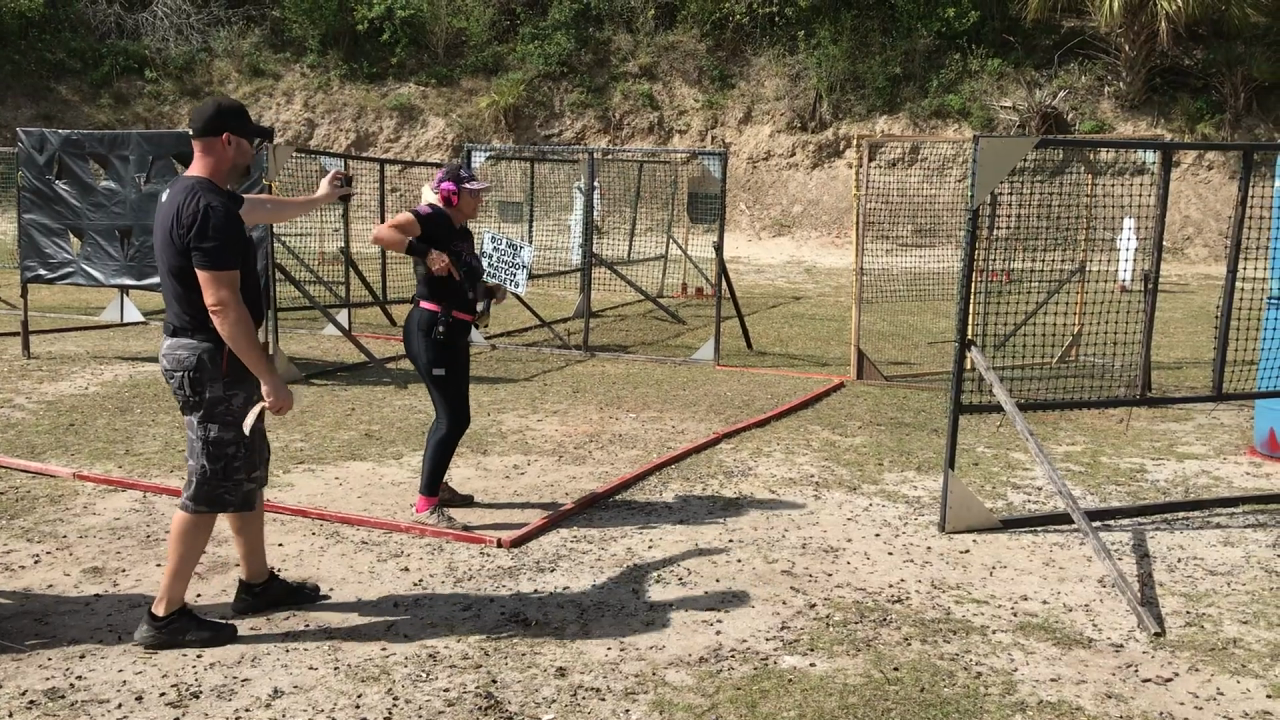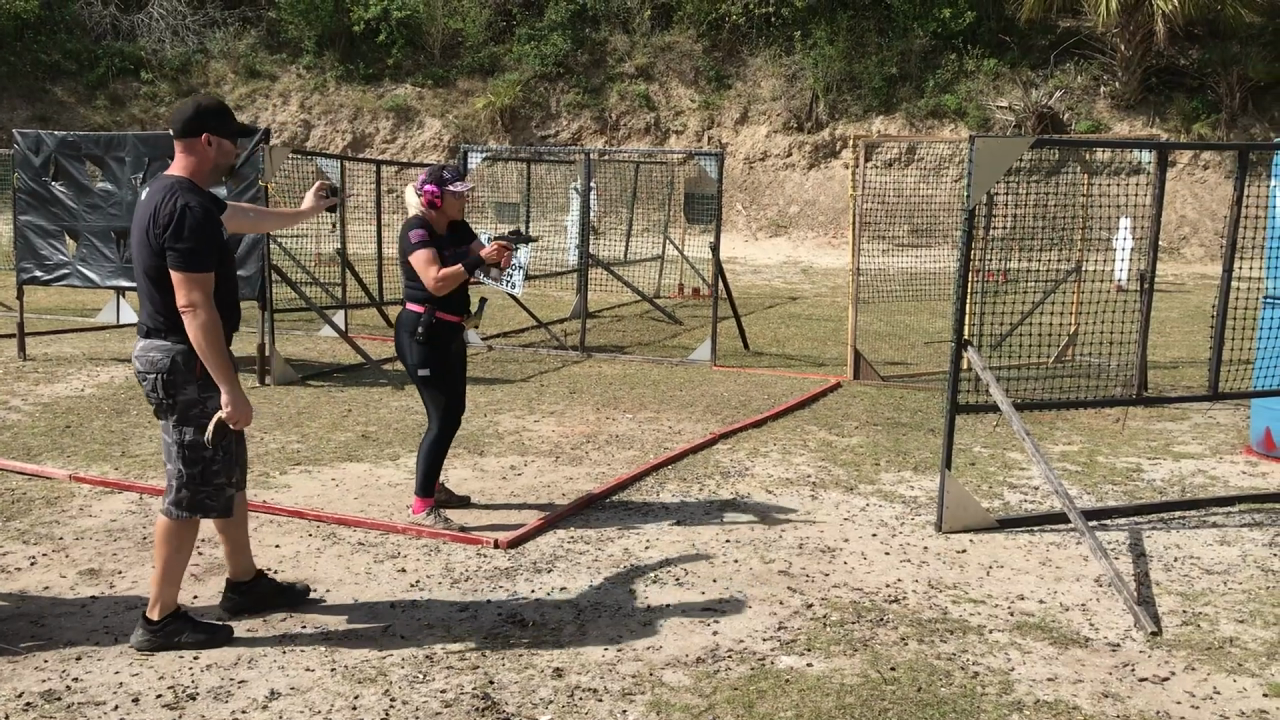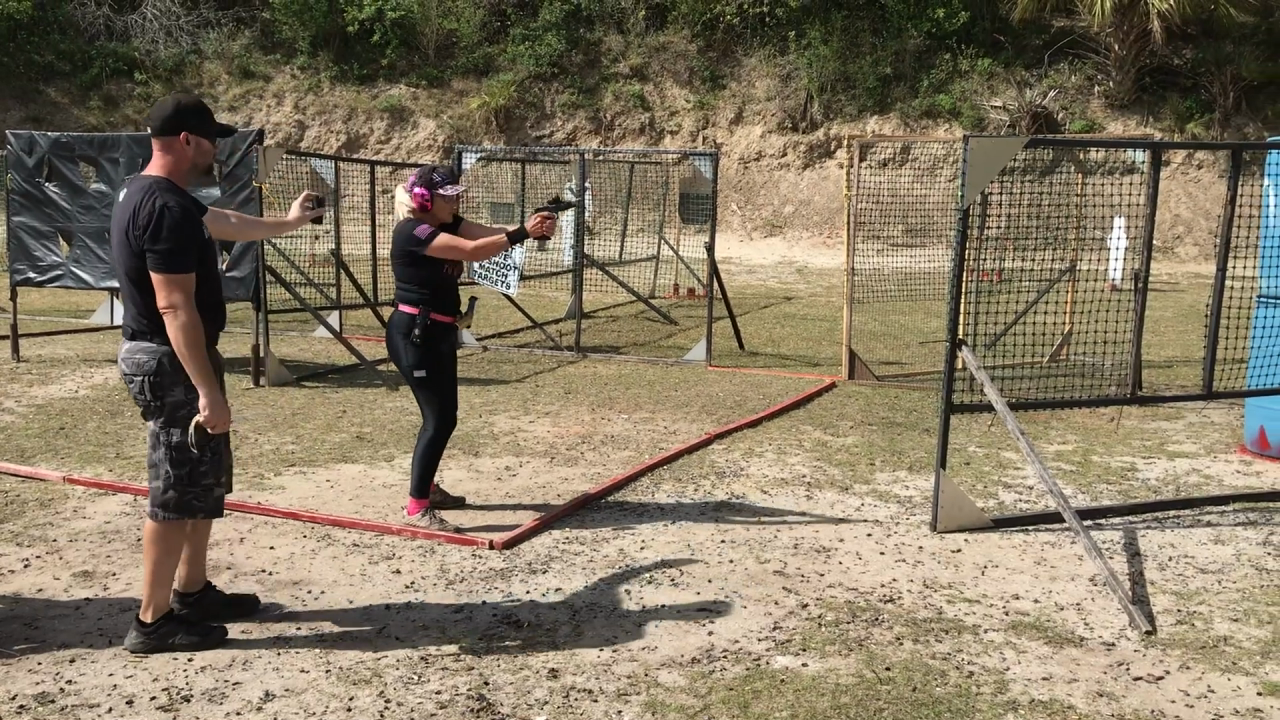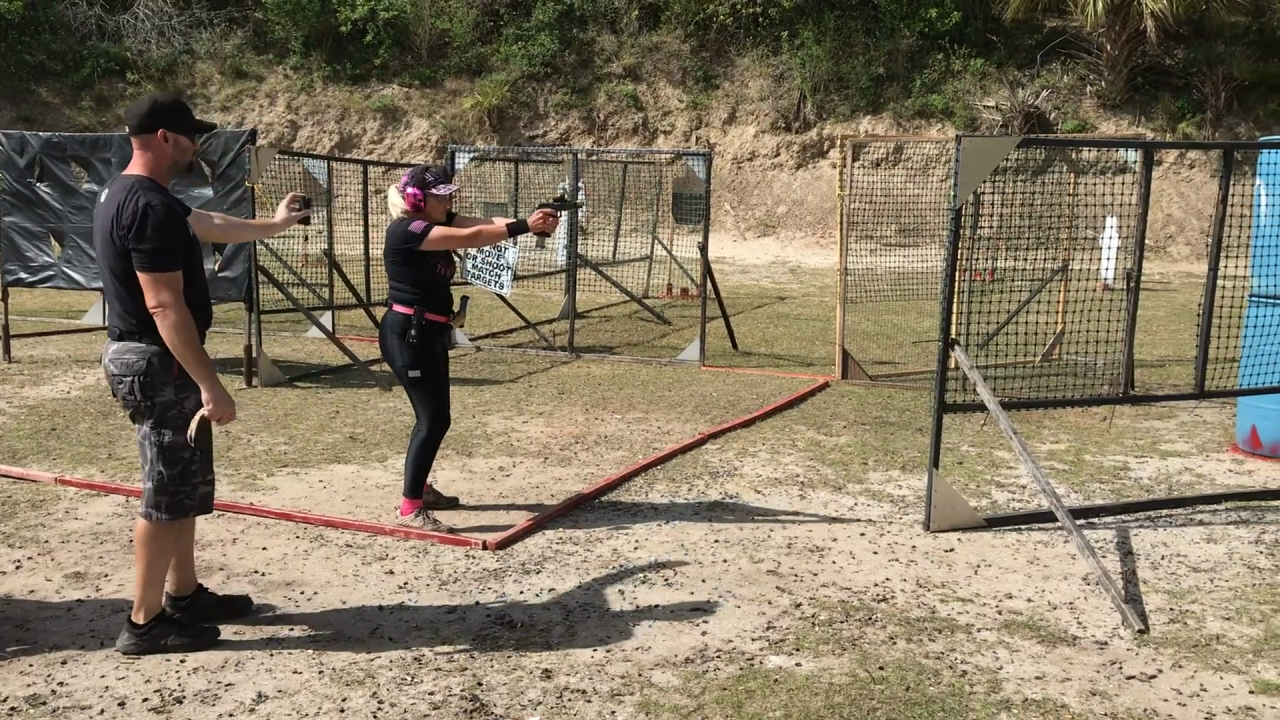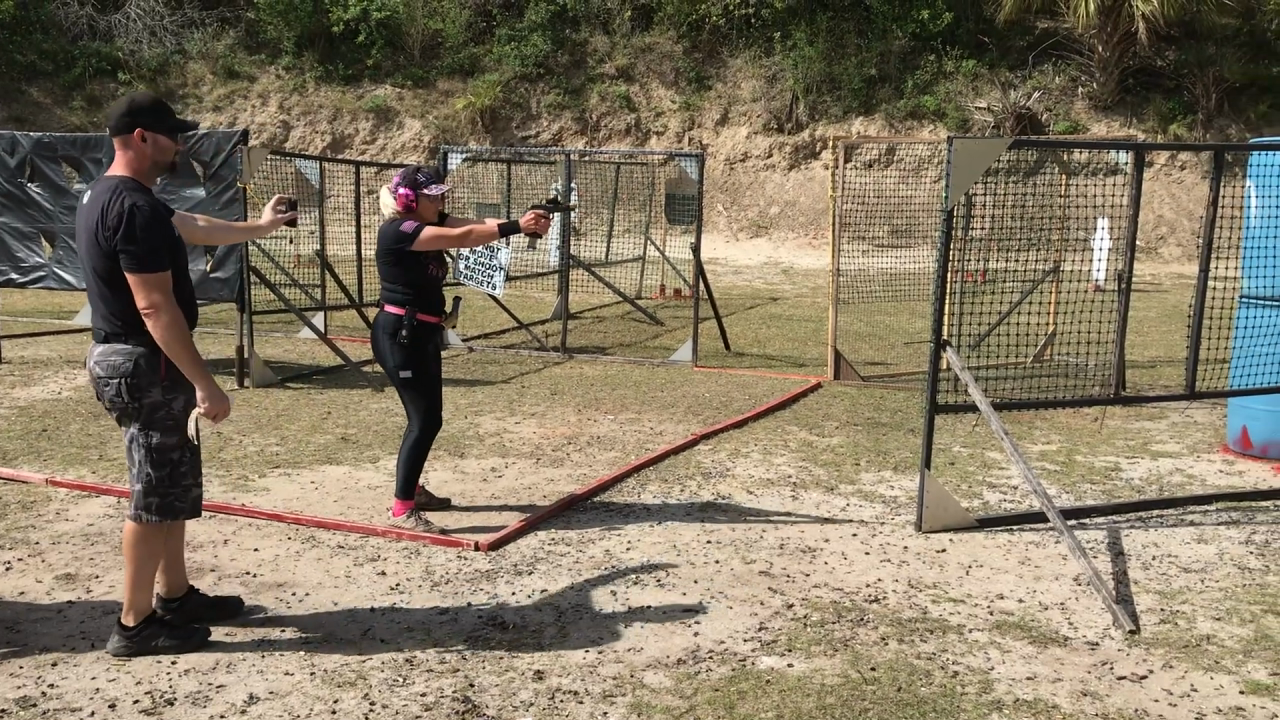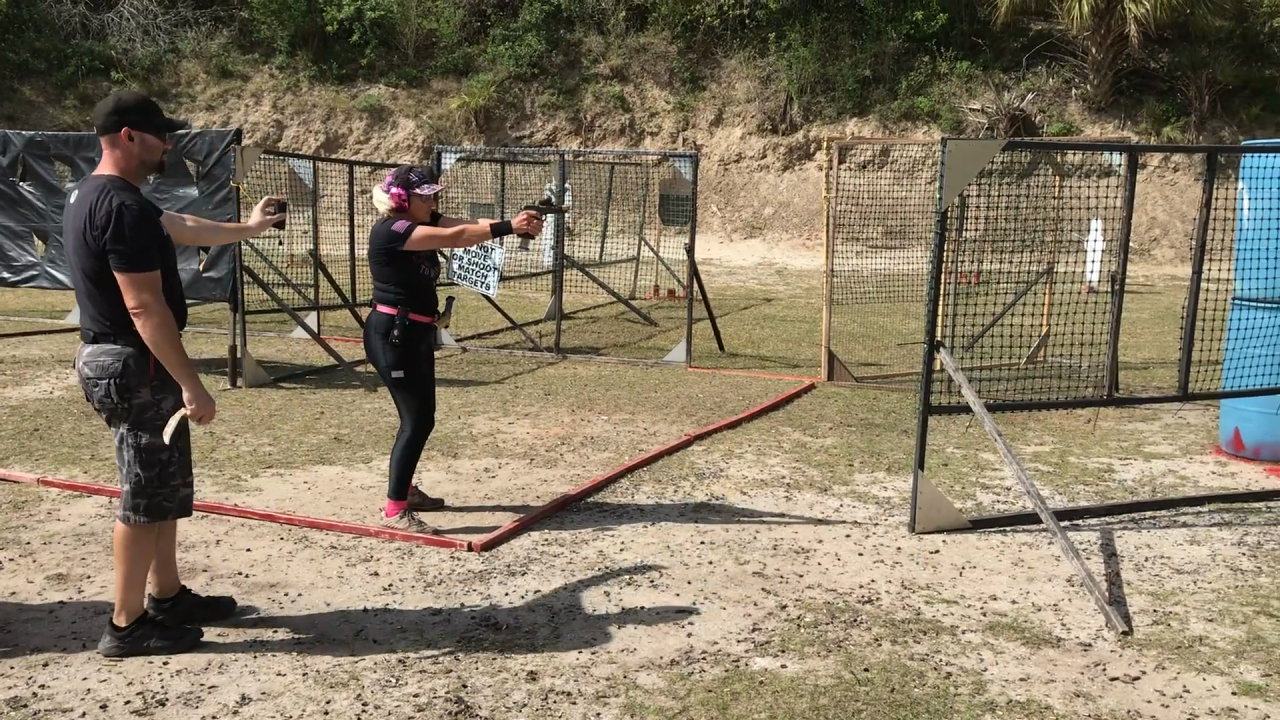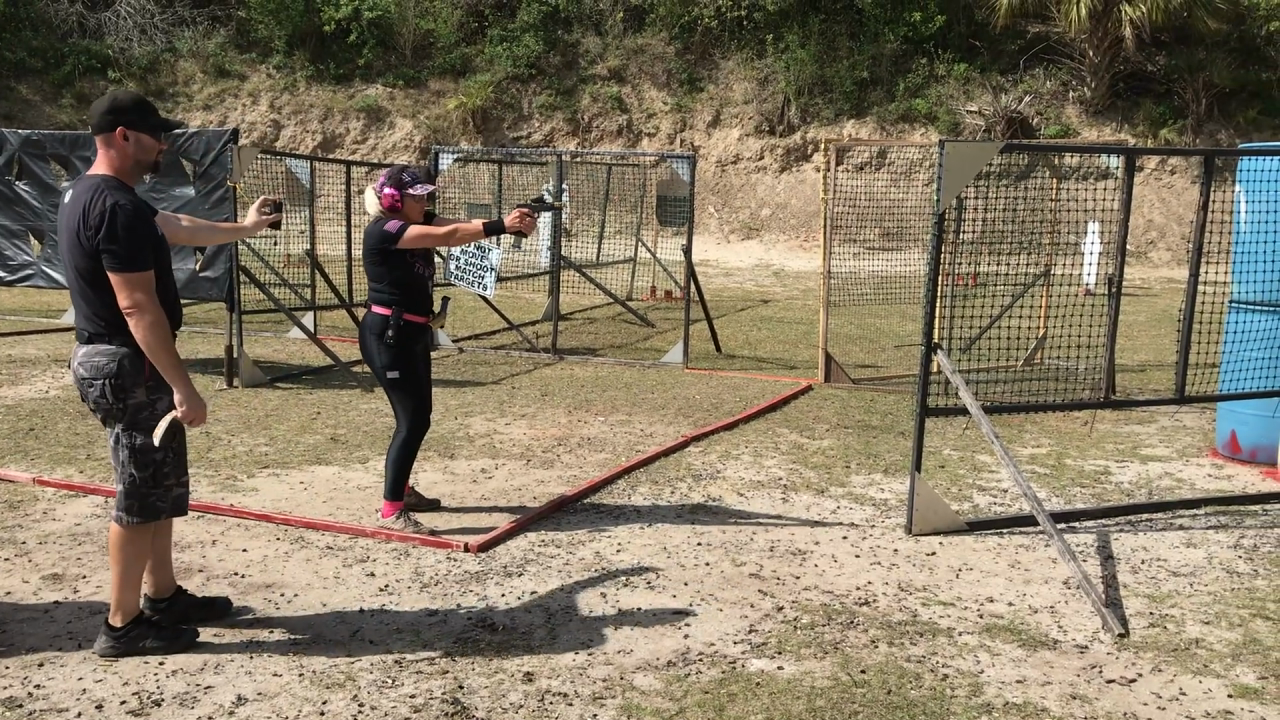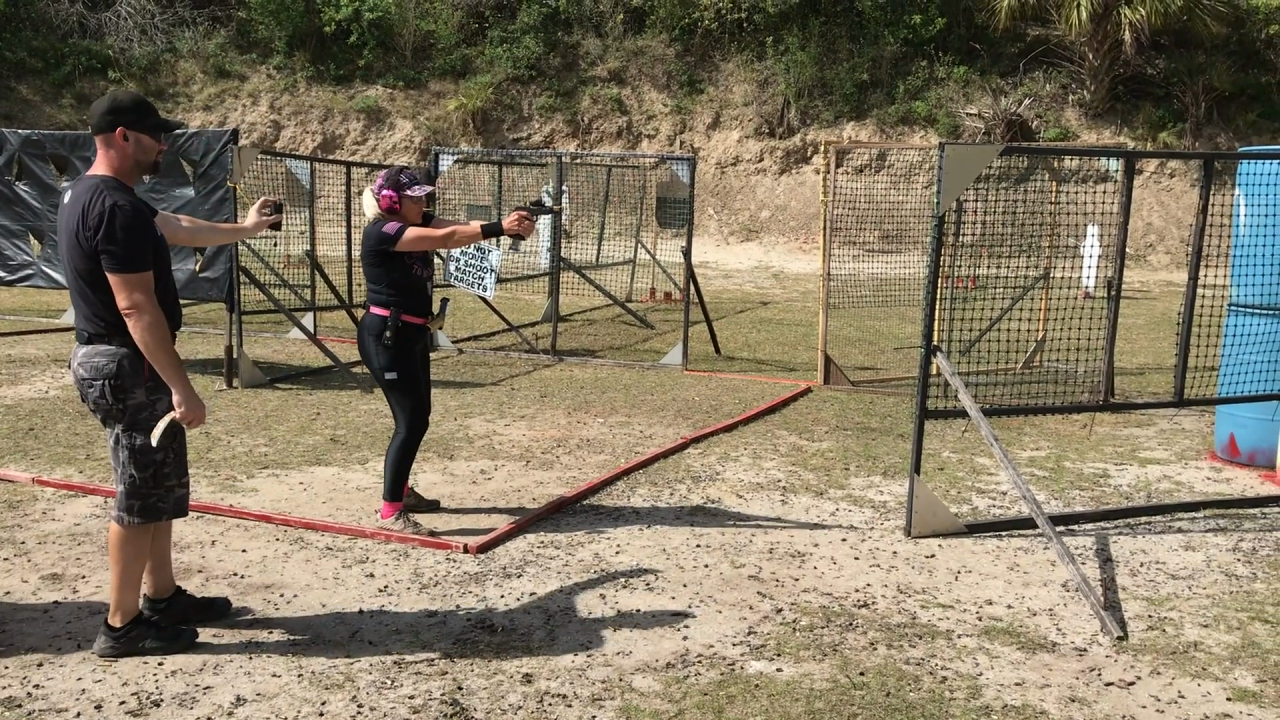
dt=0.2s
person 1, frame 1
left shoulder: (185, 192)
right shoulder: (209, 209)
left elbow: (255, 209)
right elbow: (224, 305)
left wrist: (318, 199)
right wrist: (269, 377)
left hip: (194, 353)
right hip: (211, 361)
left knee: (244, 471)
right knee: (211, 487)
left ankle: (257, 582)
right ankle: (164, 615)
person 1, frame 2
left shoulder: (168, 191)
right shoulder: (187, 208)
left elbow: (239, 217)
right elbow: (195, 308)
left wrist: (301, 212)
right wrist: (230, 387)
left hip: (178, 357)
right hip: (185, 363)
left knee: (225, 473)
right knee: (194, 489)
left ankle: (244, 582)
right ankle: (160, 619)
person 1, frame 3
left shoulder: (146, 192)
right shoulder: (167, 209)
left elbow: (222, 223)
right elbow: (176, 310)
left wrist: (288, 223)
right wrist: (209, 391)
left hip: (163, 359)
right hip: (171, 364)
left knee: (204, 479)
right knee: (179, 491)
left ankle: (192, 592)
right ankle: (153, 620)
person 1, frame 4
left shoulder: (128, 191)
right shoulder: (150, 207)
left elbow: (206, 224)
right elbow: (166, 308)
left wrist: (273, 224)
right wrist: (209, 385)
left hip: (147, 358)
right hip: (160, 364)
left knee: (184, 483)
right knee: (169, 492)
left ankle: (183, 596)
right ankle: (145, 622)
person 1, frame 5
left shoulder: (108, 193)
right shoulder: (135, 207)
left elbow: (190, 227)
right elbow: (157, 308)
left wrist: (258, 227)
right wrist: (204, 383)
left hip: (130, 359)
right hip: (146, 366)
left knee: (170, 486)
right knee: (157, 494)
left ankle: (175, 596)
right ankle: (135, 624)
person 1, frame 6
left shoulder: (95, 193)
right shoulder: (123, 207)
left elbow: (179, 227)
right elbow: (146, 308)
left wrist: (246, 228)
right wrist: (191, 384)
left hip: (119, 359)
right hip: (134, 366)
left knee: (163, 486)
right knee: (147, 494)
left ankle: (167, 597)
right ankle: (127, 624)
person 1, frame 7
left shoulder: (90, 192)
right shoulder: (117, 206)
left elbow: (175, 227)
right elbow: (138, 308)
left wrist: (242, 228)
right wrist: (182, 386)
left hip: (116, 360)
right hip: (129, 367)
left knee: (160, 487)
right knee: (141, 496)
left ankle: (163, 598)
right ankle: (123, 625)
person 1, frame 8
left shoulder: (90, 193)
right shoulder: (116, 207)
left elbow: (175, 227)
right elbow: (137, 308)
left wrist: (243, 229)
right wrist: (181, 388)
left hip: (116, 361)
right hip: (129, 368)
left knee: (159, 488)
right knee: (141, 496)
left ankle: (163, 598)
right ankle: (122, 625)
person 2, frame 1
left shoulder: (462, 232)
right shoulder: (432, 218)
right elbow: (379, 233)
left wrist: (487, 291)
right wrist: (424, 252)
left hip: (455, 332)
right hip: (433, 330)
left knee: (452, 414)
right knee: (454, 418)
left ankle: (435, 486)
right ankle: (425, 505)
person 2, frame 2
left shoulder: (458, 228)
right shoulder: (417, 230)
left elbow: (482, 257)
right elbow: (436, 283)
left wrist: (497, 257)
right wrist: (479, 260)
left hip: (450, 333)
right hip: (422, 333)
left knee: (451, 413)
right knee: (443, 419)
left ankle: (432, 487)
right ankle: (421, 506)
person 2, frame 3
left shoulder: (447, 224)
right shoulder: (413, 231)
left elbow: (489, 234)
right elbow: (473, 249)
left wrist: (528, 229)
right wrist: (521, 232)
left hip: (440, 333)
right hip: (414, 335)
left knee: (443, 415)
right knee: (439, 419)
left ankle: (427, 488)
right ankle: (416, 508)
person 2, frame 4
left shoulder: (438, 223)
right shoulder: (406, 230)
left elbow: (485, 223)
right elbow: (470, 238)
left wrist: (530, 222)
right wrist: (524, 226)
left hip: (430, 332)
right hip: (407, 334)
left knee: (433, 415)
right knee: (434, 419)
left ankle: (420, 488)
right ankle: (409, 508)
person 2, frame 5
left shoulder: (429, 224)
right shoulder: (397, 231)
left elbow: (477, 224)
right elbow: (462, 237)
left wrist: (522, 223)
right wrist: (516, 227)
left hip: (423, 333)
right hip: (399, 335)
left knee: (426, 416)
right knee: (425, 420)
left ankle: (412, 489)
right ankle: (401, 509)
person 2, frame 6
left shoulder: (423, 223)
right shoulder: (389, 230)
left elbow: (469, 224)
right elbow: (454, 237)
left wrist: (515, 224)
right wrist: (508, 227)
left hip: (416, 333)
right hip: (392, 334)
left knee: (420, 416)
right knee: (418, 420)
left ankle: (405, 490)
right ankle: (394, 510)
person 2, frame 7
left shoulder: (418, 224)
right shoulder: (382, 231)
left elbow: (462, 224)
right elbow: (447, 236)
left wrist: (510, 223)
right wrist: (501, 226)
left hip: (413, 333)
right hip: (388, 335)
left knee: (418, 416)
right knee: (413, 421)
left ankle: (402, 490)
right ankle: (390, 511)
person 2, frame 8
left shoulder: (418, 224)
right shoulder: (380, 232)
left elbow: (461, 226)
right elbow: (445, 238)
left wrist: (507, 226)
right wrist: (499, 228)
left hip: (412, 334)
right hip: (386, 336)
left knee: (418, 417)
right knee: (411, 422)
left ankle: (402, 491)
right ankle: (389, 511)
